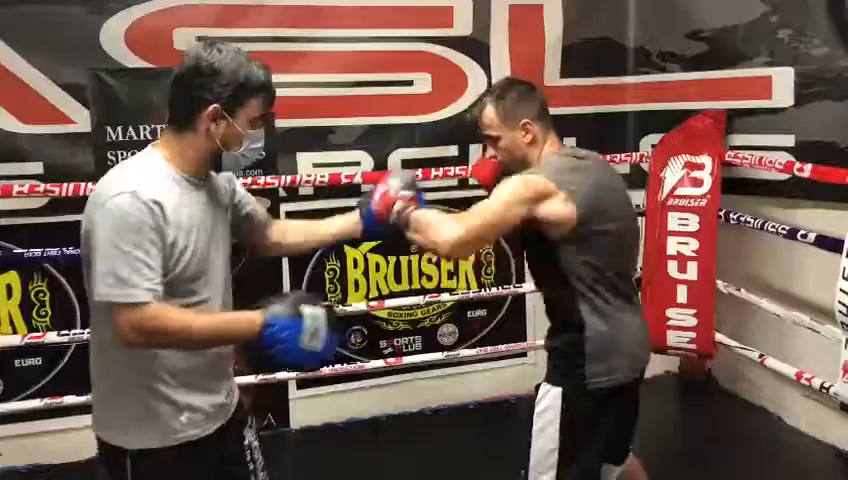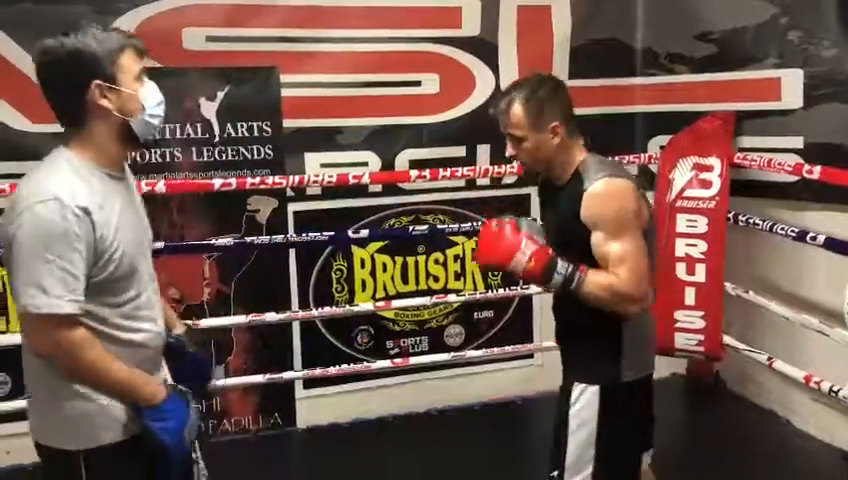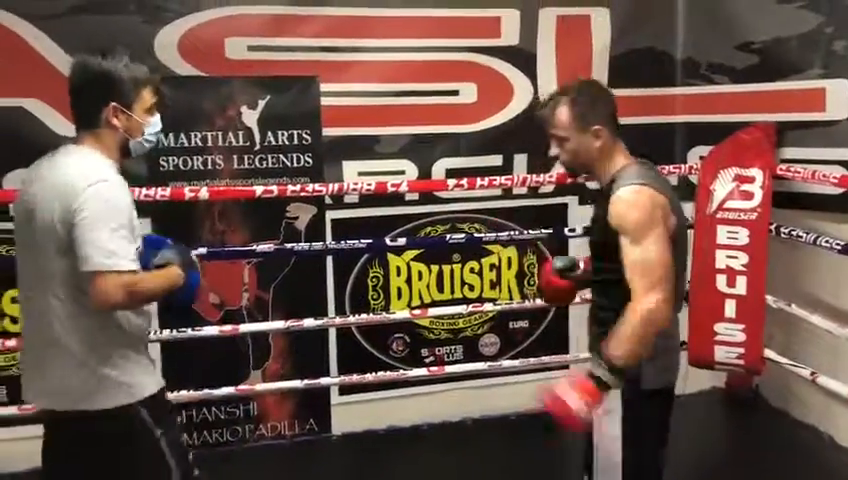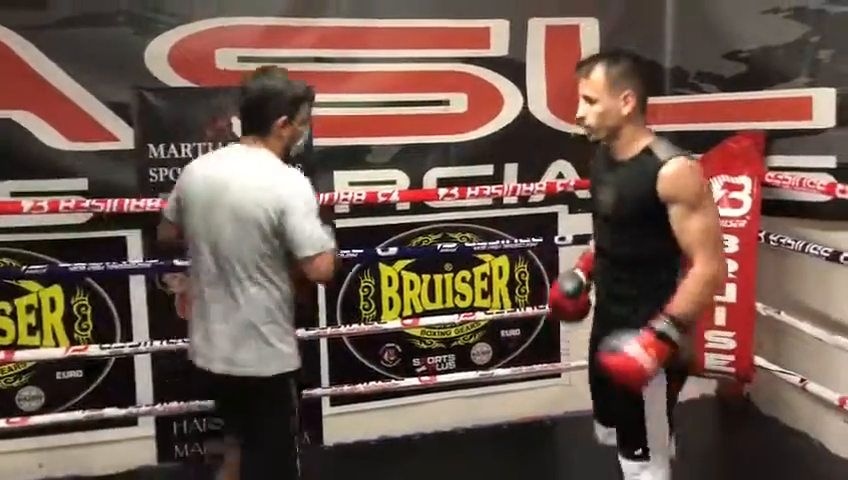
dt=0.7s
person 1, frame 1
left shoulder: (214, 181)
right shoulder: (129, 200)
left elbow: (270, 235)
right elbow: (135, 322)
left wrist: (364, 220)
right wrist: (260, 325)
left hip: (217, 407)
right hip: (151, 430)
person 1, frame 2
left shoulder: (115, 172)
right shoulder: (55, 203)
right elbow: (52, 335)
left wrist: (175, 333)
right wrist: (154, 394)
left hip: (140, 402)
right hip: (93, 427)
person 1, frame 3
left shoulder: (44, 173)
right shoulder: (101, 185)
right elbow: (111, 291)
left wrist: (134, 251)
right wrist: (177, 274)
left hip: (59, 383)
right hip: (113, 386)
person 1, frame 4
left shoulder: (197, 170)
right shoulder: (287, 184)
left elbow: (169, 234)
right elbow: (321, 267)
right wrist: (290, 247)
left hip: (209, 345)
right hip: (264, 351)
left knee: (249, 441)
person 2, frame 1
left shoulder: (534, 185)
right shoulder: (594, 167)
left elbow: (452, 240)
left wrist: (400, 209)
right wrist: (499, 190)
left hip: (587, 357)
right hip: (625, 341)
person 2, frame 2
left shoulder: (605, 190)
right shoulder: (553, 179)
left elbow: (633, 296)
left wrist: (545, 267)
right wrist: (513, 252)
left hip: (608, 360)
right hip: (603, 353)
person 2, frame 3
left shoulder: (633, 198)
right shoulder: (627, 181)
left elbow: (652, 305)
left wrist: (595, 380)
right wrist: (580, 275)
left hip: (635, 367)
right hip: (630, 361)
person 2, frame 4
left shoulder: (673, 171)
right shoulder: (601, 160)
left elbow: (710, 266)
left wrist: (661, 337)
right wrist: (582, 275)
left hip: (647, 339)
right hip: (614, 330)
right knee: (622, 434)
